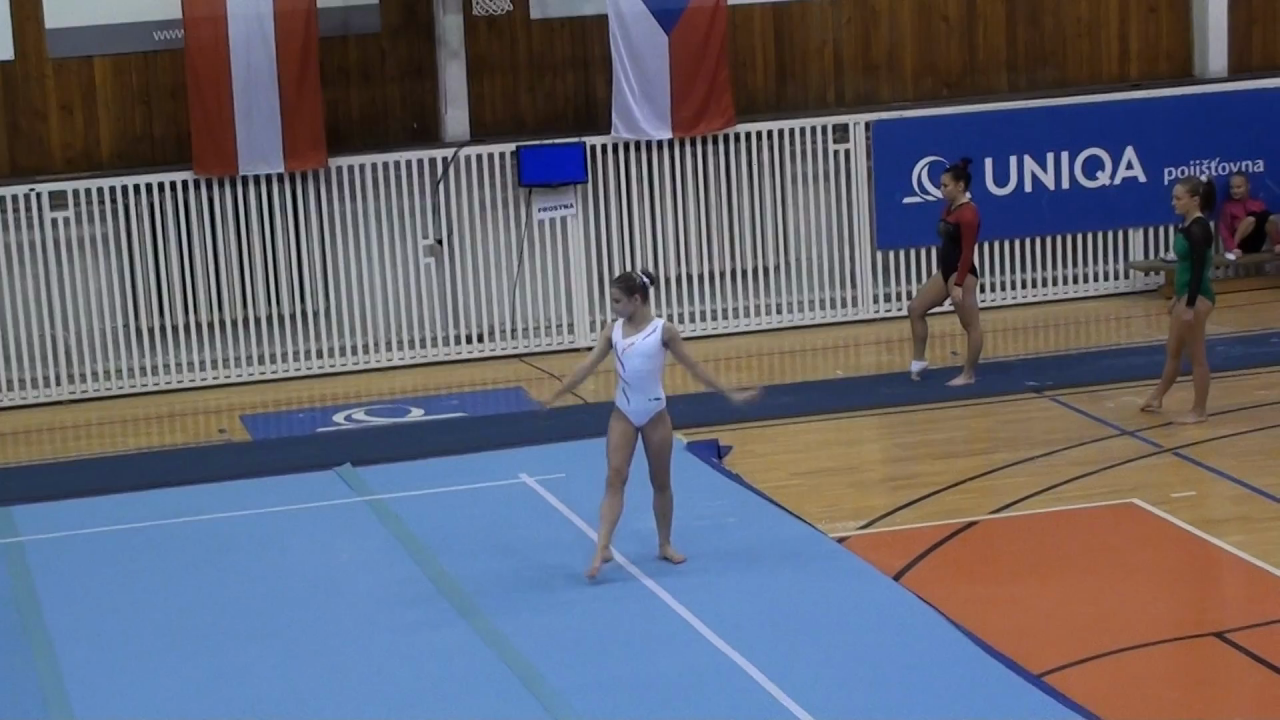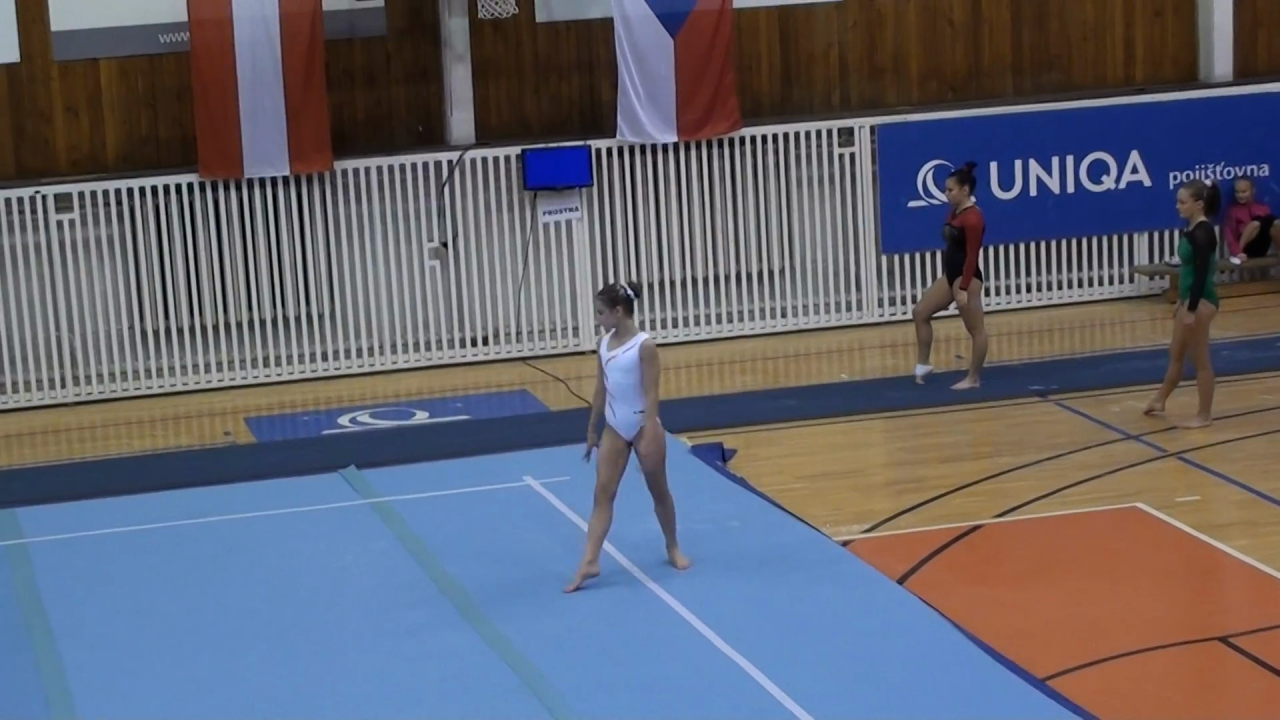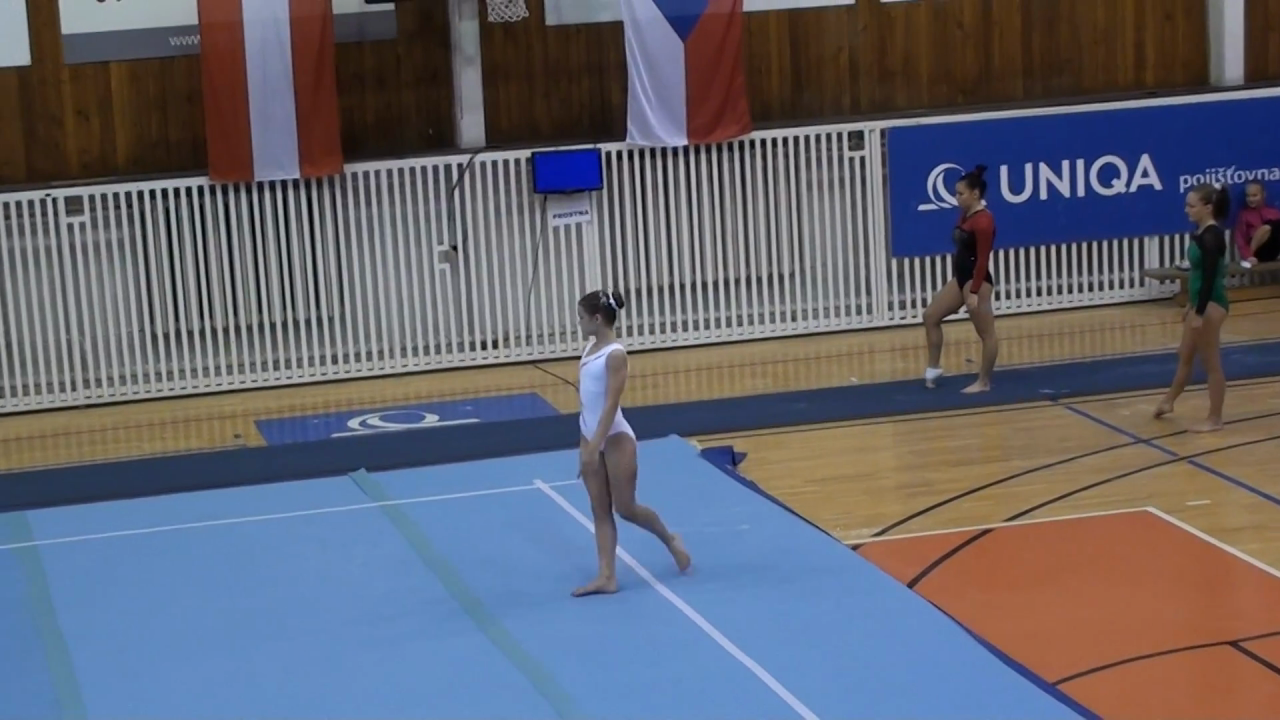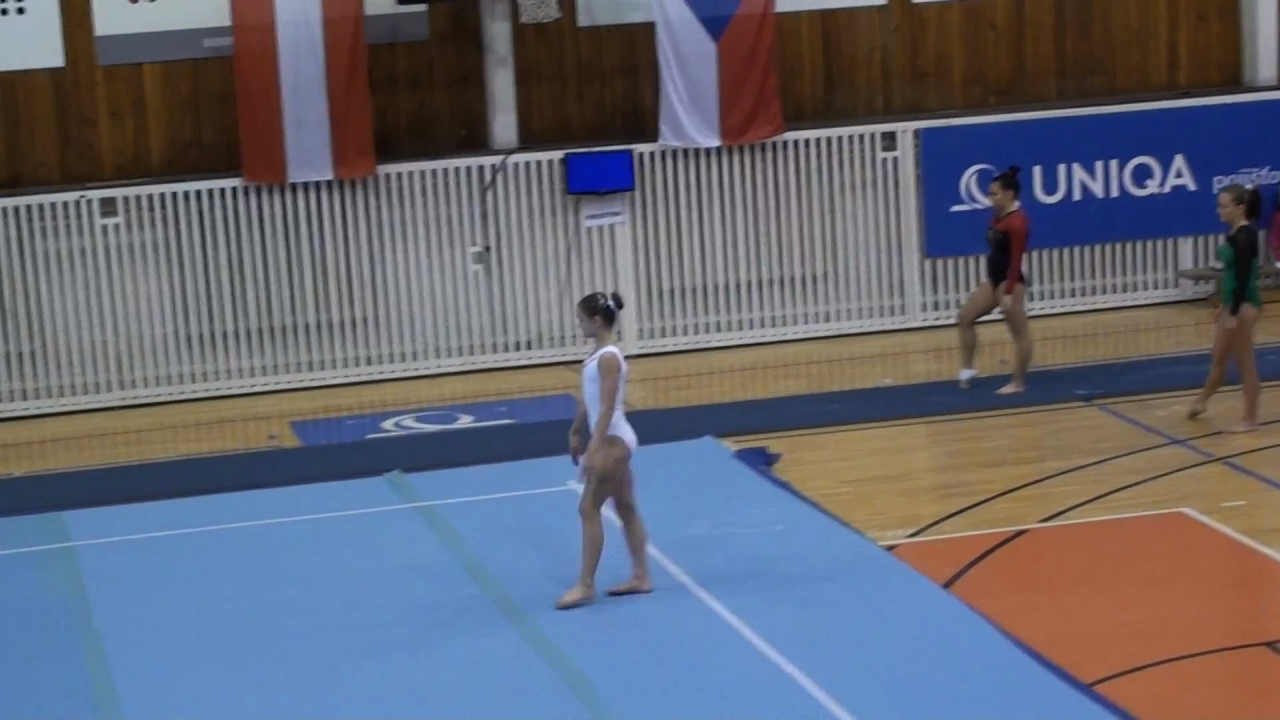
dt=0.2s
person 1, frame 1
left shoulder: (663, 330)
right shoulder: (614, 331)
left elbow: (693, 367)
right elbow: (588, 365)
left wrist: (729, 393)
right wrist: (557, 394)
left hip: (654, 412)
right hip: (624, 414)
left knee: (661, 482)
right knee: (615, 479)
left ankle: (664, 545)
right ankle: (603, 546)
person 1, frame 2
left shoulder: (644, 345)
right shoulder: (606, 343)
left elbow: (650, 396)
right elbow: (601, 390)
left wrist: (648, 435)
right wrist: (589, 436)
left hip: (642, 425)
right hip: (614, 427)
left knee: (658, 491)
right knee: (603, 494)
left ankle: (673, 549)
right ankle: (589, 562)
person 1, frame 3
left shoulder: (615, 354)
right shoulder: (591, 348)
left elbow: (611, 405)
left wrist: (595, 447)
left hip: (613, 438)
right hip: (590, 436)
left knee: (626, 509)
right knee: (600, 510)
left ankle: (670, 540)
right ankle: (605, 577)
person 1, frame 4
left shoulder: (608, 357)
right shoulder: (599, 353)
left elbow: (606, 409)
right elbow: (590, 400)
left wrist: (594, 450)
right wrist: (575, 431)
left hip: (614, 441)
right hip: (614, 440)
left knee: (588, 510)
right knee: (625, 508)
left ankle: (585, 585)
right ankle: (640, 577)
person 2, frame 1
left shoulder: (1199, 229)
right shoulder: (1185, 225)
left elbow: (1199, 270)
left wrist: (1190, 306)
right wrist: (1177, 298)
left hip: (1197, 297)
right hip: (1185, 295)
left knee: (1196, 356)
right knee: (1173, 350)
left ankle: (1199, 410)
right ankle: (1157, 397)
person 2, frame 2
left shoulder: (1203, 232)
right shoulder: (1190, 229)
left elbow: (1202, 274)
left wrist: (1192, 310)
left hip: (1201, 301)
right hip: (1190, 299)
left knee: (1200, 360)
right knee: (1176, 354)
left ankle: (1204, 415)
right ankle: (1159, 400)
person 2, frame 3
left shoulder: (1212, 236)
right shoulder: (1201, 233)
left elbow: (1210, 277)
left wrist: (1199, 313)
right wrist: (1191, 306)
left hip: (1211, 305)
right hip: (1201, 303)
left knee: (1211, 363)
right knee: (1185, 357)
left ankle: (1215, 418)
right ankle: (1168, 401)
person 2, frame 4
left shoulder: (1246, 235)
right shoulder: (1233, 234)
left elbow: (1243, 279)
left wrist: (1232, 312)
right wrist: (1224, 308)
left hip: (1244, 305)
right hip: (1236, 304)
left knee: (1246, 363)
right knee: (1218, 357)
left ankle: (1250, 418)
right ankle: (1202, 400)
person 3, frame 1
left shoulder: (968, 213)
right shoulder: (950, 208)
left elbow: (967, 252)
left wrist: (958, 285)
left hip: (962, 273)
right hip: (946, 270)
left knee: (970, 325)
right knee: (915, 309)
left ankle: (968, 374)
right ankle: (919, 361)
person 3, frame 2
left shoulder: (973, 218)
right shoulder: (955, 212)
left elbow: (972, 257)
left wrist: (963, 289)
left hip: (966, 277)
right hip: (950, 274)
left knee: (975, 329)
right knee: (920, 313)
left ankle: (973, 378)
right ankle: (923, 365)
person 3, frame 3
left shoulder: (983, 221)
right shoulder: (966, 216)
left elbow: (982, 260)
left wrist: (974, 292)
left hip: (977, 280)
right hip: (960, 277)
left knee: (985, 333)
right knee: (931, 317)
left ankle: (983, 382)
right ankle: (933, 368)
person 3, frame 4
left shoulder: (1017, 221)
right shoulder: (999, 216)
left elbow: (1016, 260)
left wrist: (1008, 293)
left hip: (1010, 281)
right hip: (995, 278)
left knee: (1019, 333)
right knee: (965, 317)
left ankle: (1017, 383)
right ankle: (967, 369)
